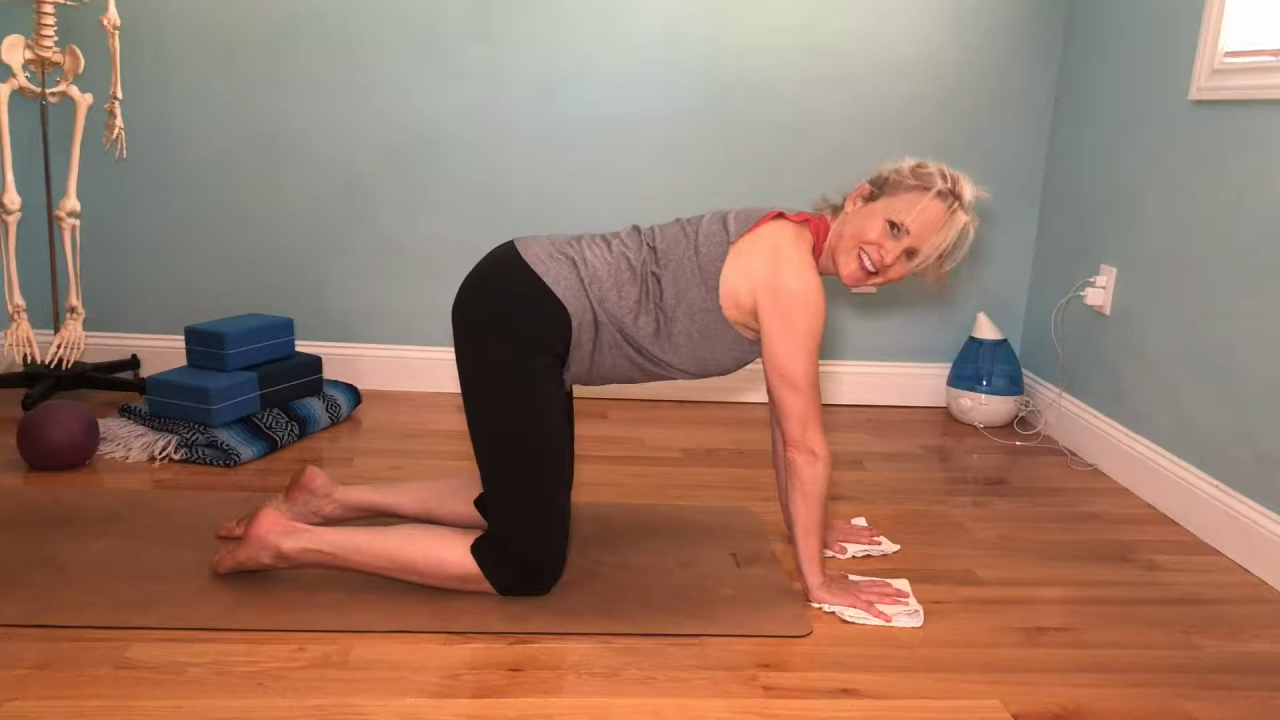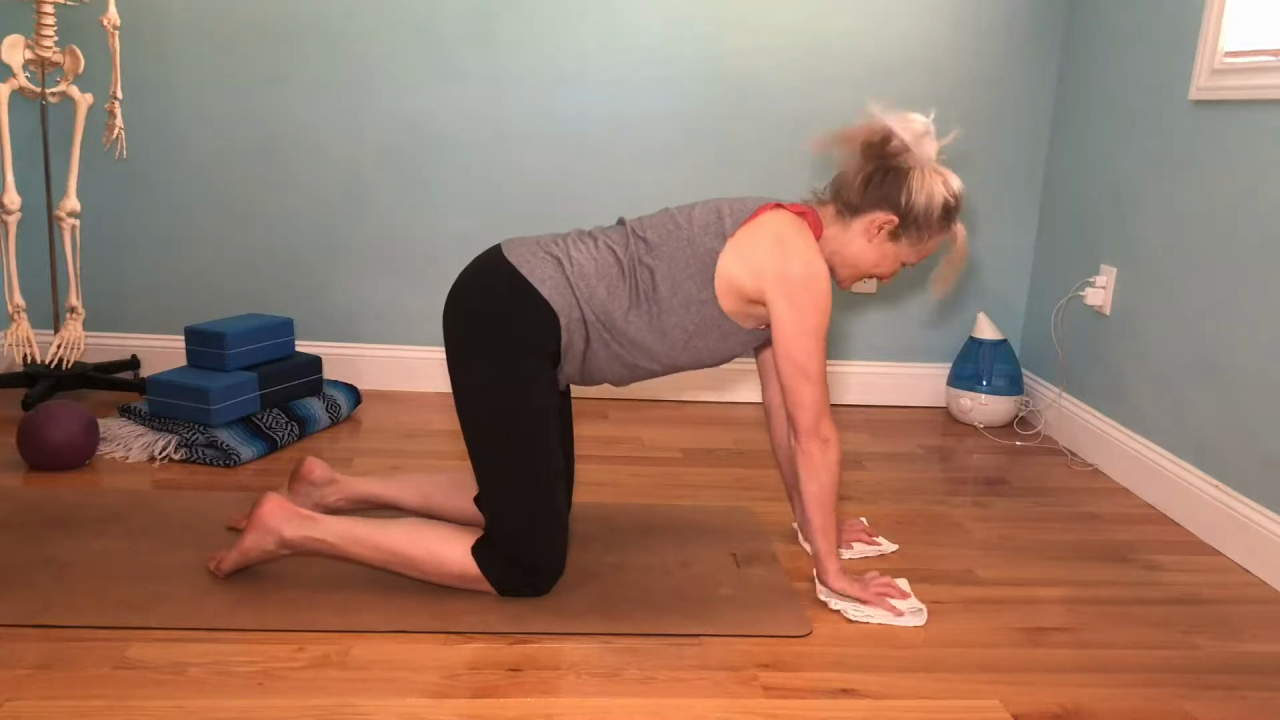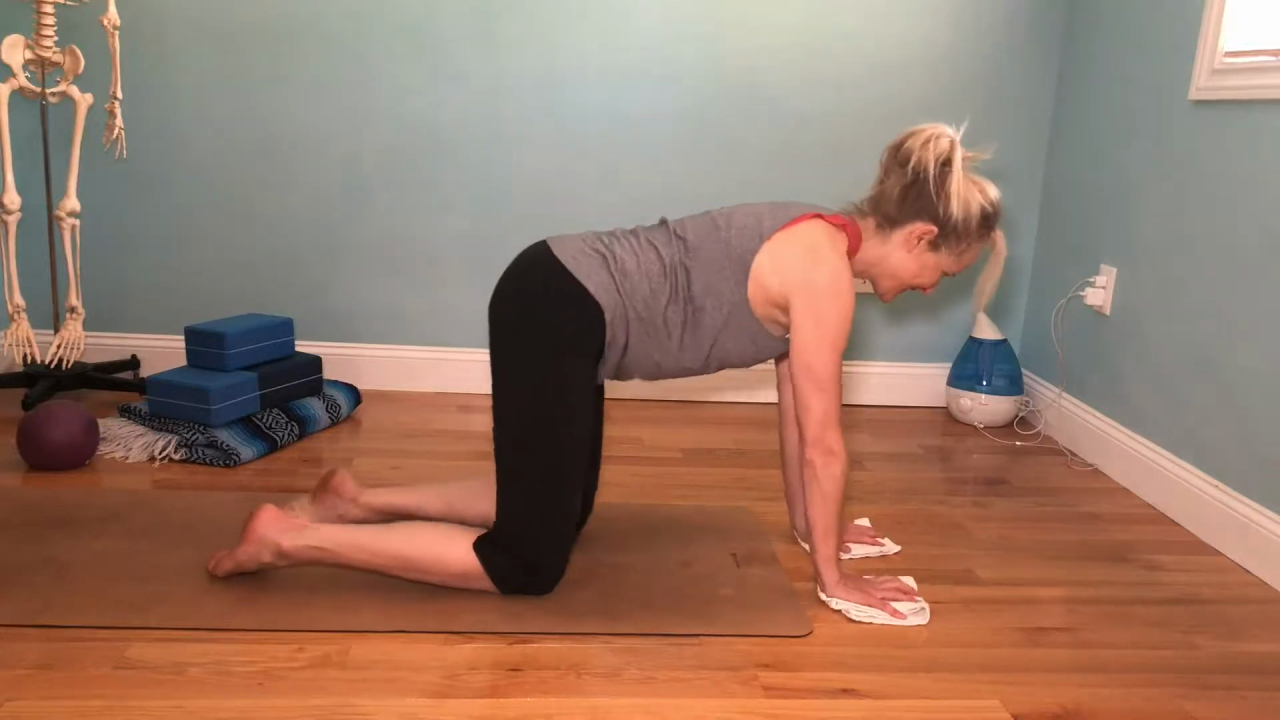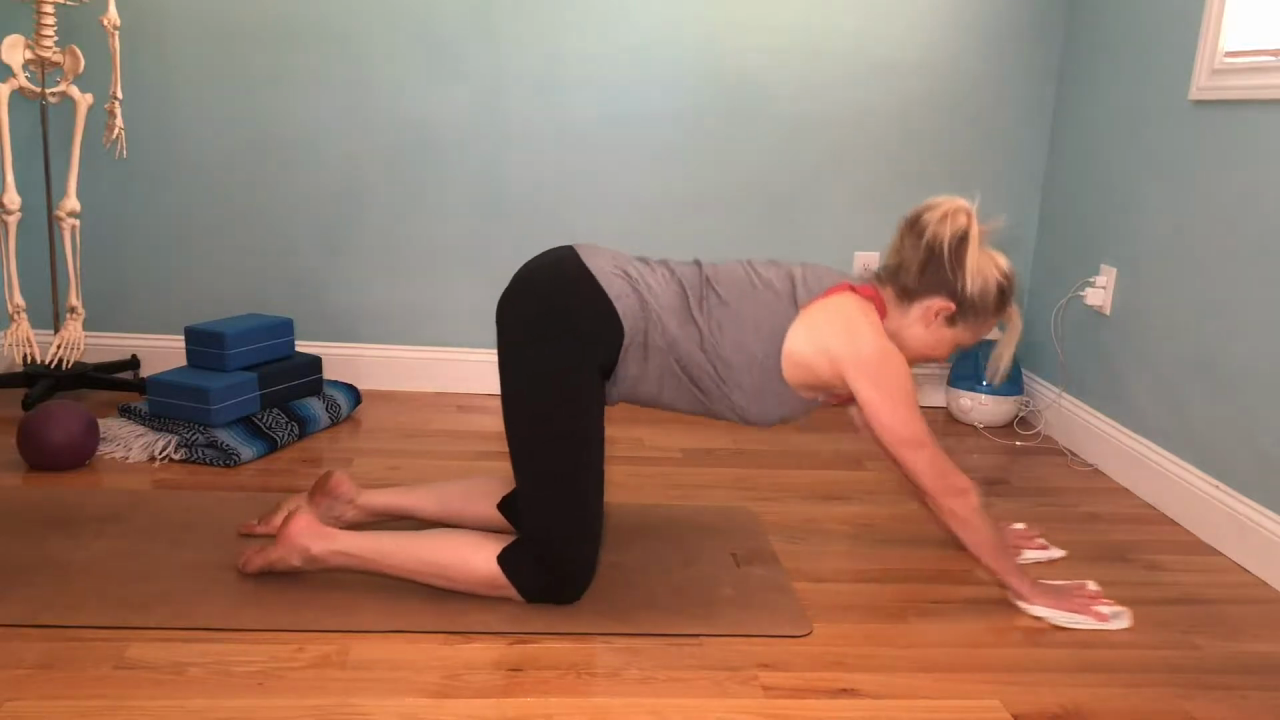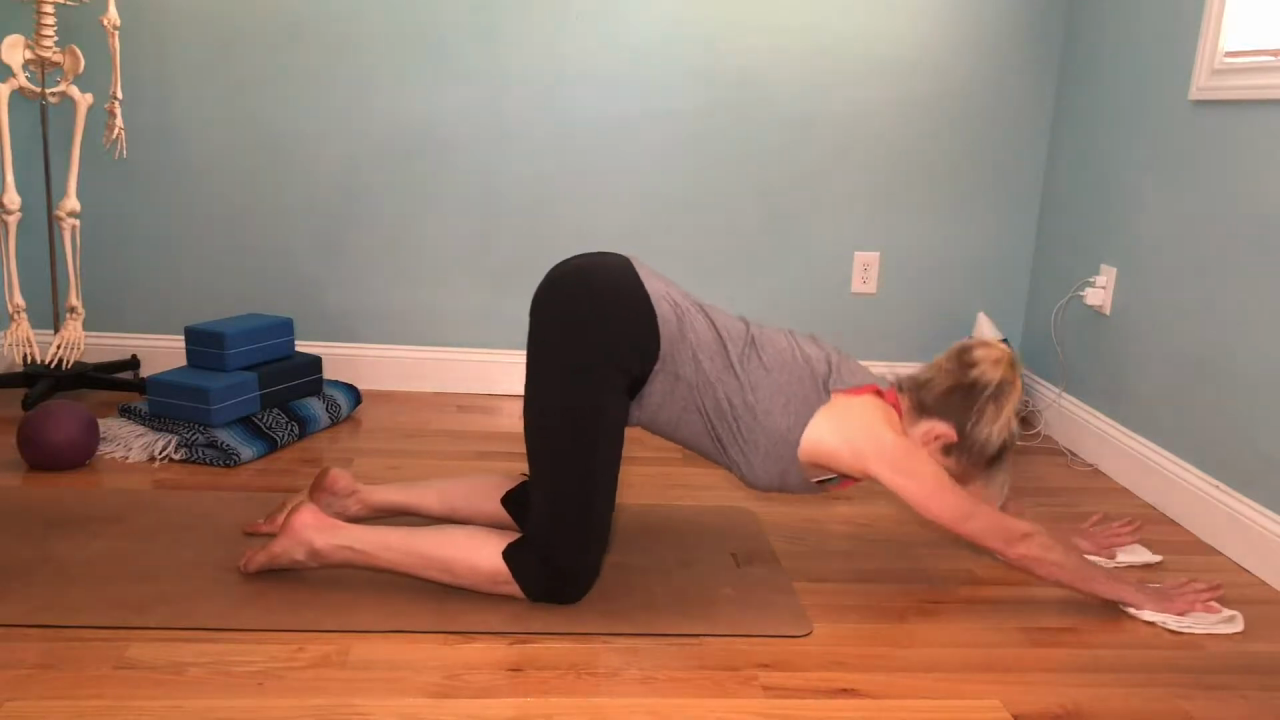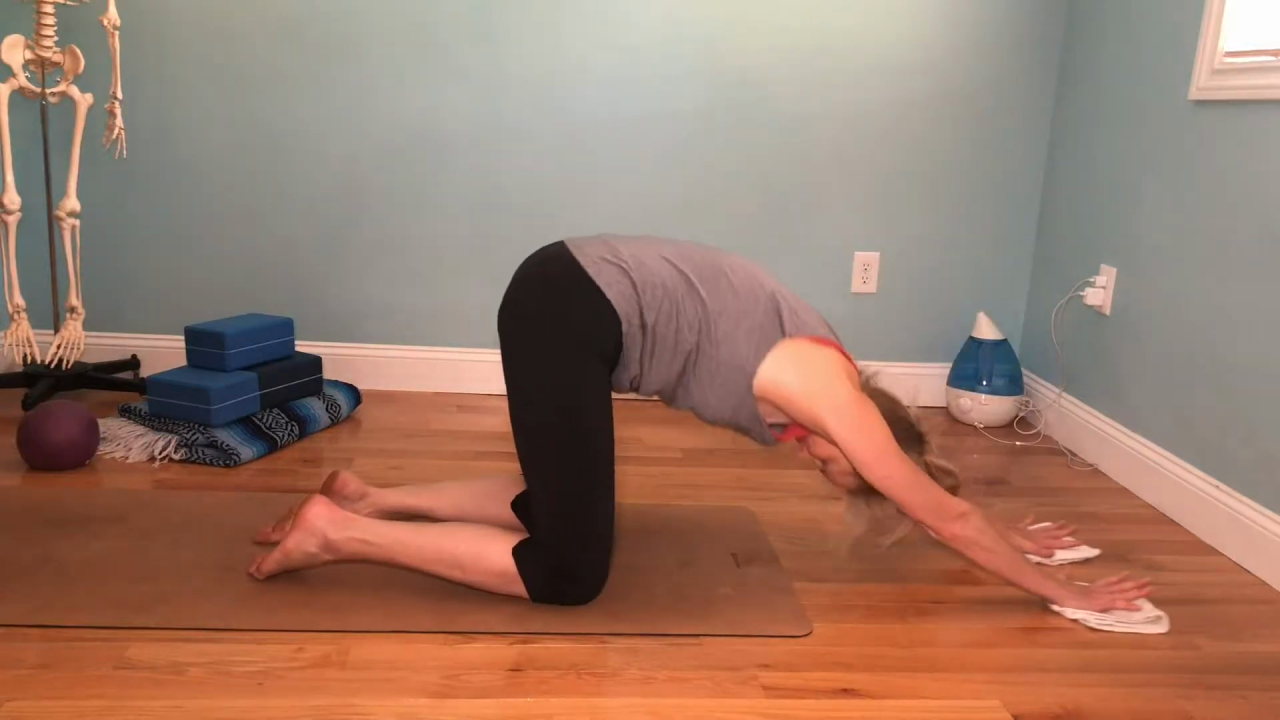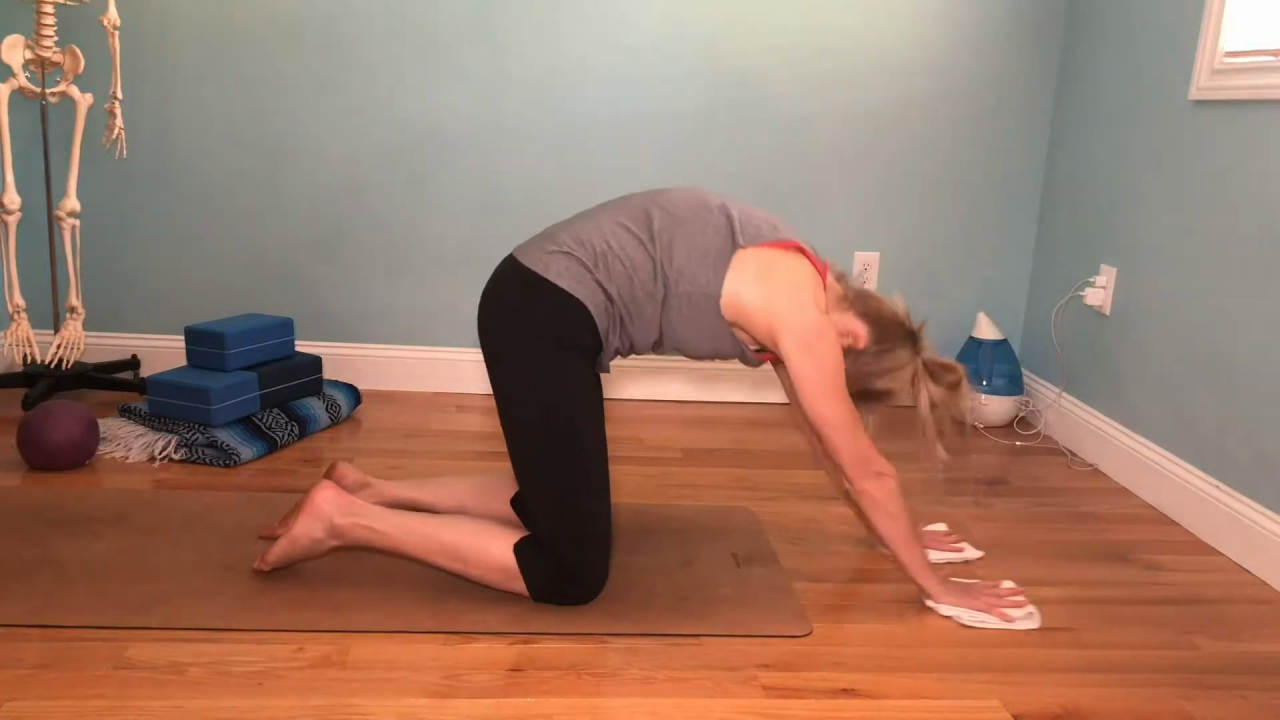
dt=0.4s
person 1, frame 1
left shoulder: (793, 247)
right shoulder: (792, 273)
left elbow: (786, 427)
right elbow: (805, 442)
left wrist: (810, 526)
right wrist: (817, 579)
left hip: (523, 300)
right hip: (516, 312)
left knee: (528, 506)
right knee: (529, 563)
left ankle: (334, 499)
right ankle: (290, 540)
person 1, frame 2
left shoulder: (784, 243)
right shoulder: (799, 261)
left elbow: (783, 413)
right elbow: (814, 433)
left wrist: (813, 521)
right wrist: (831, 573)
left hip: (518, 304)
right hip: (509, 316)
left knee: (530, 501)
right knee: (528, 564)
left ankle: (337, 489)
right ankle: (296, 528)
person 1, frame 3
left shoulder: (817, 243)
right shoulder: (824, 268)
left elbow: (795, 419)
right elbow: (822, 443)
left wrist: (807, 524)
right wrist: (831, 575)
left hip: (556, 301)
right hip: (555, 312)
left knee: (558, 507)
right knee: (529, 561)
left ankle: (358, 500)
right ankle: (290, 537)
person 1, frame 4
left shoulder: (850, 308)
right shoulder: (862, 341)
left elbow: (928, 474)
right elbow: (941, 479)
left wrist: (984, 532)
right wrist: (1021, 583)
left hip: (563, 299)
right hip: (569, 322)
left knee: (552, 507)
right knee: (555, 571)
left ankle: (353, 497)
right ankle: (321, 541)
person 1, frame 5
left shoulder: (878, 399)
right shoulder: (874, 440)
left elbow: (997, 520)
right elbow: (1004, 535)
left wrist: (1073, 540)
right wrist: (1139, 594)
left hip: (598, 301)
right hip: (602, 323)
left knee: (554, 501)
right knee: (559, 567)
left ankle: (357, 495)
right ankle: (328, 537)
person 1, frame 6
left shoulder: (825, 369)
right shoulder: (833, 392)
left elbow: (937, 502)
right elbow: (940, 508)
left wrist: (1008, 539)
right wrist: (1058, 592)
left hip: (563, 293)
right hip: (569, 313)
left knee: (564, 504)
right knee: (571, 570)
left ankle: (369, 499)
right ankle: (340, 533)
person 1, frame 7
left shoulder: (797, 287)
right shoulder: (802, 306)
left elbow: (832, 442)
right elbow: (866, 467)
left wrist: (894, 531)
right wrist: (934, 585)
left hip: (541, 301)
right hip: (544, 312)
left knee: (561, 504)
right knee: (573, 570)
left ankle: (372, 489)
right ankle: (346, 519)
